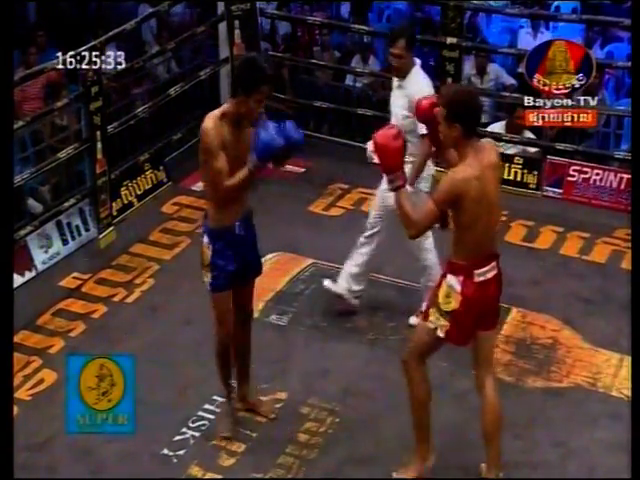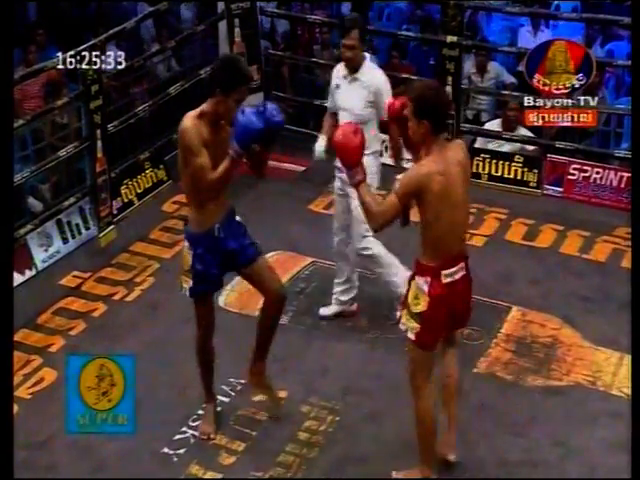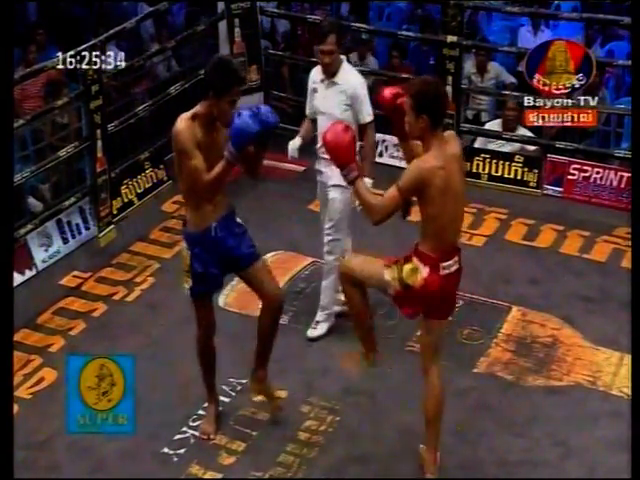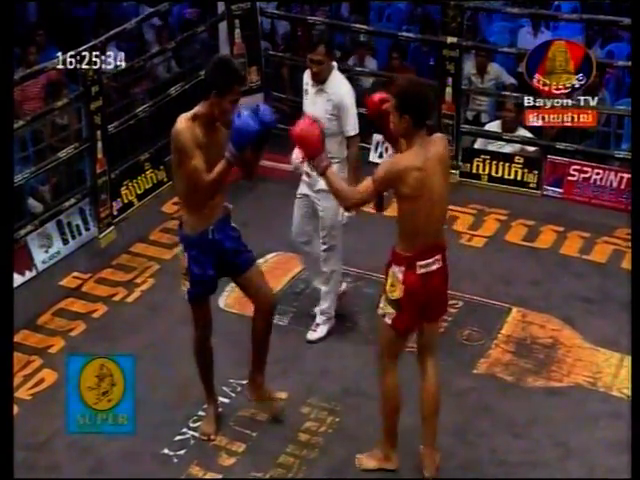
dt=0.4s
person 1, frame 1
left shoulder: (458, 178)
right shoulder: (490, 151)
left elbow: (414, 227)
left wrist: (395, 176)
right wrist: (436, 136)
left hip: (463, 282)
right hip: (490, 274)
left knee: (412, 357)
right knee: (485, 376)
person 1, frame 2
left shoulder: (421, 174)
right shoulder: (460, 151)
left elbow: (378, 220)
left wrist: (355, 172)
right wrist: (410, 142)
left hip: (432, 281)
right hip: (461, 274)
left knee: (419, 380)
right knee: (448, 346)
right ankle: (449, 441)
person 1, frame 3
left shoulder: (423, 168)
right shoulder: (452, 143)
left elbow: (376, 213)
left wrist: (349, 170)
right wrist: (399, 128)
left hip: (425, 270)
right hip: (451, 267)
left knee: (347, 267)
right knee: (431, 364)
left ankle: (368, 352)
person 1, frame 4
left shoulder: (400, 166)
right shoulder: (440, 144)
left elbow: (350, 200)
left wrist: (319, 161)
right wrist: (387, 130)
left hip: (407, 271)
right hip: (437, 266)
left knee: (387, 363)
right knee: (428, 360)
person 2, frame 1
left shoulder: (253, 121)
right shoulder: (212, 128)
left elbow: (268, 160)
right elbow: (222, 188)
left wrist: (281, 146)
right wrist: (255, 162)
left hip: (244, 225)
right hip: (220, 233)
left knee: (245, 316)
right knee: (226, 327)
left ankle: (245, 391)
right ankle: (227, 401)
person 2, frame 2
left shoulder: (232, 121)
right shoulder: (191, 127)
left elbow: (258, 170)
right elbow: (209, 186)
left wrist: (261, 139)
right wrist: (237, 150)
left hip: (229, 223)
right hip: (202, 235)
left knee: (276, 293)
right knee: (206, 328)
left ankle: (258, 369)
right ankle: (209, 404)
person 2, frame 3
left shoulder: (228, 122)
right shoulder: (185, 129)
left elbow: (253, 171)
right elbow: (204, 187)
left wrist: (258, 142)
right wrist: (231, 153)
left hip: (229, 224)
right hip: (200, 235)
left knee: (274, 298)
right knee: (207, 327)
left ankle: (259, 375)
right ankle: (212, 402)
person 2, frame 4
left shoulder: (225, 123)
right shoulder: (185, 129)
left elbow: (247, 171)
right elbow: (204, 187)
left wrist: (255, 142)
right wrist: (232, 151)
left hip: (224, 226)
right hip: (197, 237)
left knee: (266, 300)
right knee: (203, 328)
left ankle: (257, 382)
right ankle: (211, 403)
person 3, frame 1
left shoulder: (420, 88)
right shoulder: (397, 78)
left elbow: (427, 143)
left wrist: (409, 185)
left hip: (412, 172)
left knee: (420, 241)
right knee: (372, 228)
right ankle: (349, 287)
person 3, frame 2
left shoulder: (377, 80)
right shoulder: (337, 73)
left elbow: (393, 128)
right wrist: (323, 138)
left hip: (365, 166)
right hip: (342, 165)
left knee: (363, 241)
right knee: (341, 238)
left ankle: (407, 287)
right ankle: (344, 299)
person 3, frame 3
left shoulder: (354, 82)
right shoulder: (314, 76)
left elbow: (368, 133)
left wrist: (367, 178)
right wrist: (299, 139)
left hip: (344, 171)
right hip: (322, 165)
left knee: (333, 243)
right knee: (337, 239)
left ankle: (326, 313)
right ankle: (344, 298)
person 3, frame 4
left shoulder: (342, 92)
right shoulder: (308, 79)
left elbow: (353, 145)
right hip: (309, 172)
left knee: (328, 247)
right knee: (300, 234)
left ankle: (326, 315)
right ankle: (332, 286)
